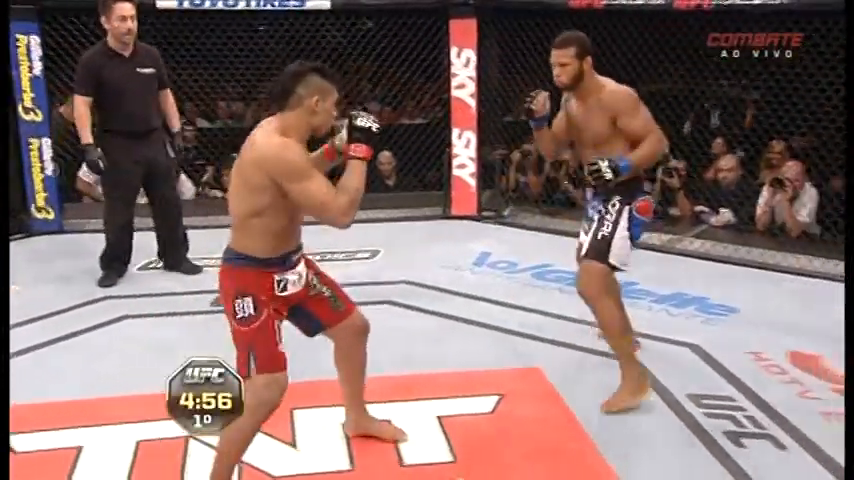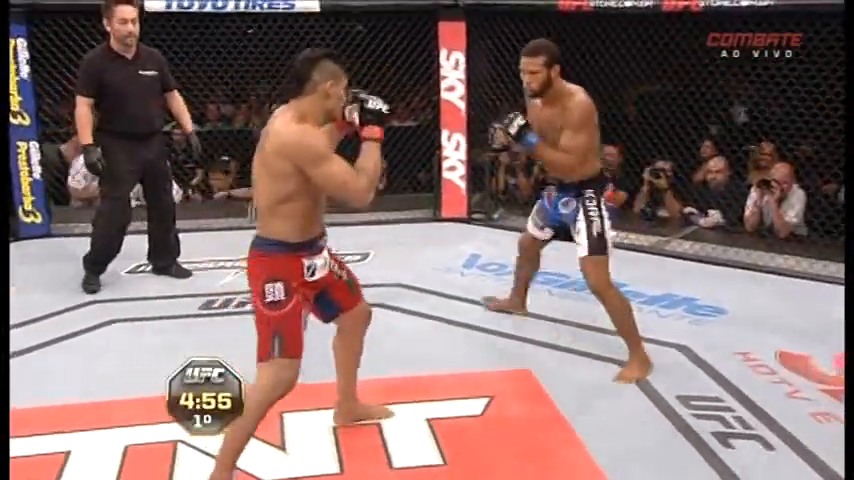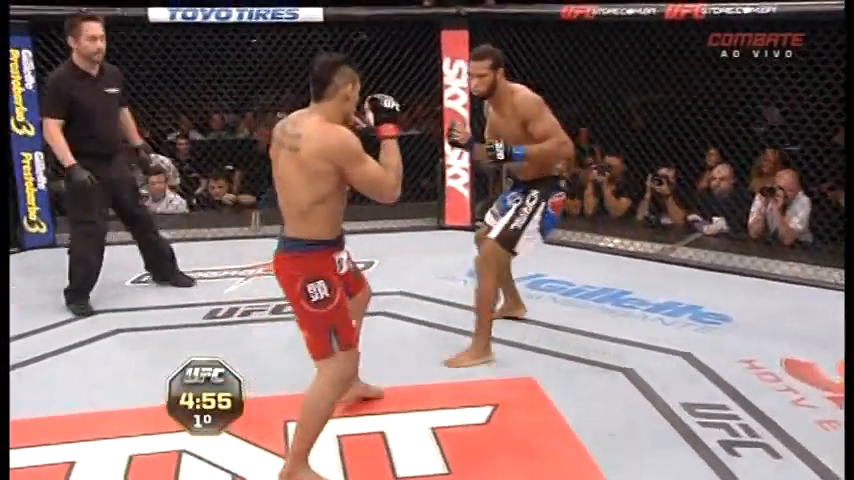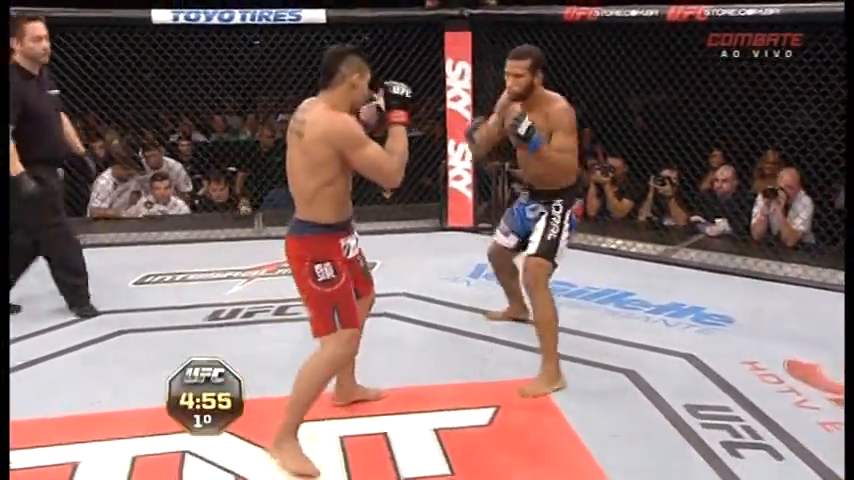
dt=0.4s
person 1, frame 1
left shoulder: (279, 131)
right shoulder: (276, 149)
right elbow: (341, 213)
left wrist: (333, 151)
right wrist: (360, 150)
left hip: (289, 264)
right hip: (251, 277)
left knee: (353, 328)
right knee: (267, 390)
left ankle: (358, 418)
person 1, frame 2
left shoulder: (291, 118)
right shoulder: (298, 136)
right elbow: (361, 193)
left wrist: (344, 123)
right wrist: (372, 132)
left hip: (312, 252)
right hip: (279, 262)
left knee: (356, 314)
right knee: (278, 377)
left ankle: (348, 405)
person 1, frame 3
left shoulder: (291, 123)
right shoulder: (335, 139)
right elbow: (389, 191)
right wrist: (387, 130)
left hip: (316, 250)
right hip: (309, 261)
left knee: (358, 297)
right knee: (337, 366)
left ankle: (349, 386)
person 1, frame 4
left shoulder: (310, 110)
right shoulder: (337, 125)
right elbow: (392, 174)
left wrist: (368, 117)
right wrist: (398, 117)
left hip: (333, 234)
right hip: (318, 244)
left knee: (361, 300)
right knee: (338, 343)
left ankle: (345, 388)
right ankle: (285, 441)
person 2, frame 1
left shoulder: (617, 97)
right shoulder: (570, 99)
left elbow: (658, 143)
right elbow: (550, 150)
left wrist: (620, 166)
right wrist: (540, 121)
left hip: (625, 200)
right hip: (600, 196)
left knee: (590, 284)
right knee: (590, 265)
left ankle: (633, 376)
right ankle: (623, 333)
person 2, frame 2
left shoulder: (577, 105)
right shoulder: (534, 99)
left elbow: (568, 165)
left wrist: (527, 138)
right wrist: (515, 135)
left hip: (588, 192)
right hip: (558, 189)
left knee: (597, 279)
right knee: (527, 244)
left ankle: (638, 357)
right ankle: (516, 301)
person 2, frame 3
left shoulder: (525, 102)
right shoulder: (490, 106)
left elbow: (564, 146)
right elbow: (490, 158)
left wrist: (514, 152)
right wrist: (468, 143)
left hip: (542, 192)
right hip: (520, 187)
left knee: (486, 258)
right knee: (485, 241)
left ankle: (480, 347)
right ankle: (513, 304)
person 2, frame 4
left shoulder: (559, 112)
right shoulder: (508, 102)
left elbow: (567, 171)
right elbow: (482, 145)
left wrist: (534, 139)
right wrist: (476, 135)
left hip: (559, 202)
right hip: (531, 196)
left knee: (535, 278)
right knee: (499, 253)
left ankle: (551, 372)
right ankle: (518, 308)
person 3, frame 1
left shoulder: (151, 55)
right shoulder: (92, 60)
left elbow: (164, 94)
right elbow: (82, 105)
left wrist: (175, 131)
right wrist: (88, 146)
left hip: (154, 140)
right hip: (118, 145)
left knee: (168, 202)
right knee: (119, 208)
left ankle: (175, 257)
right ankle: (113, 265)
person 3, frame 2
left shoulder: (154, 58)
right shoulder: (95, 62)
left elbow: (172, 96)
right elbow: (83, 106)
left wrist: (189, 130)
right wrist: (88, 146)
left hip: (153, 143)
right hip: (116, 146)
left knee: (163, 205)
right knee: (114, 209)
left ankle: (165, 260)
right ankle: (93, 268)
person 3, frame 3
left shoulder: (112, 75)
right shoulder: (60, 80)
right elbow: (51, 128)
left wrist: (140, 147)
right wrist: (71, 167)
left hip: (115, 162)
right hip: (86, 168)
left knee: (140, 219)
right knee: (88, 231)
left ankle: (164, 270)
right ankle: (77, 294)
person 3, frame 4
left shoulder: (45, 77)
right shoulder: (12, 83)
left elbow: (59, 118)
right elbow: (7, 135)
left wrist: (80, 153)
right wrist: (19, 176)
left hip: (49, 171)
right hip: (33, 175)
left knee: (29, 239)
right knee: (58, 236)
right ankle: (77, 296)
